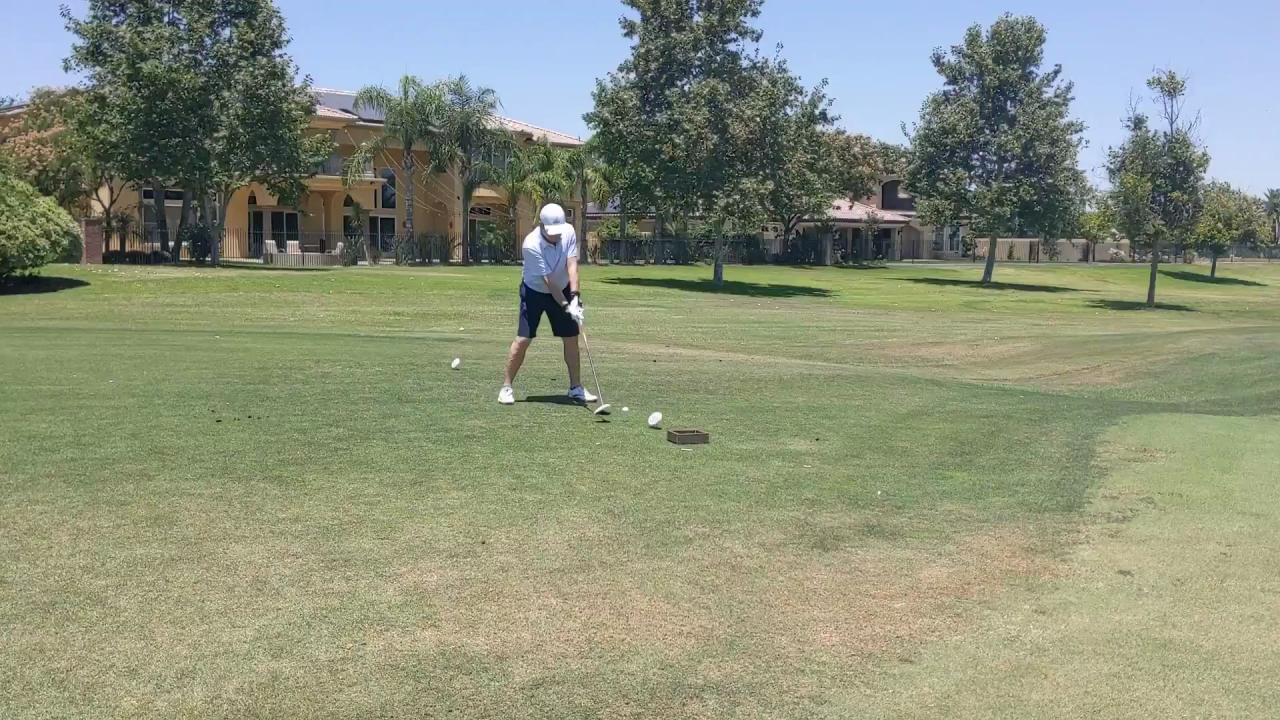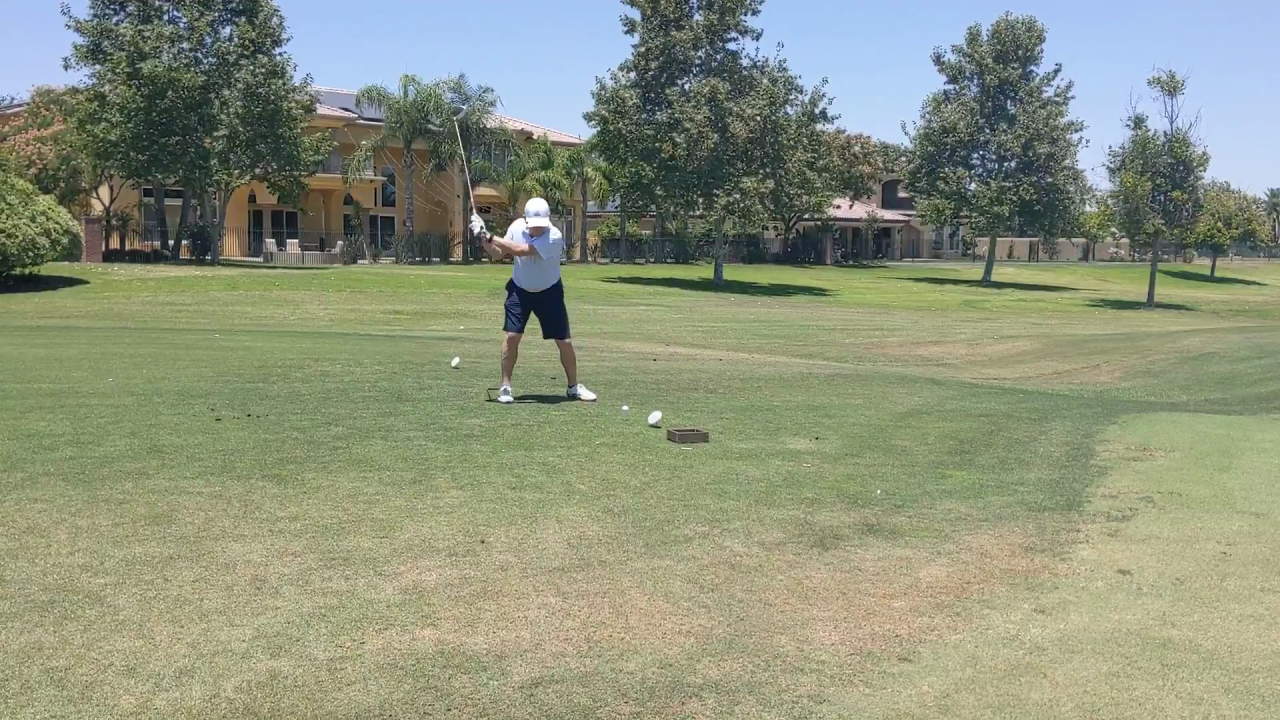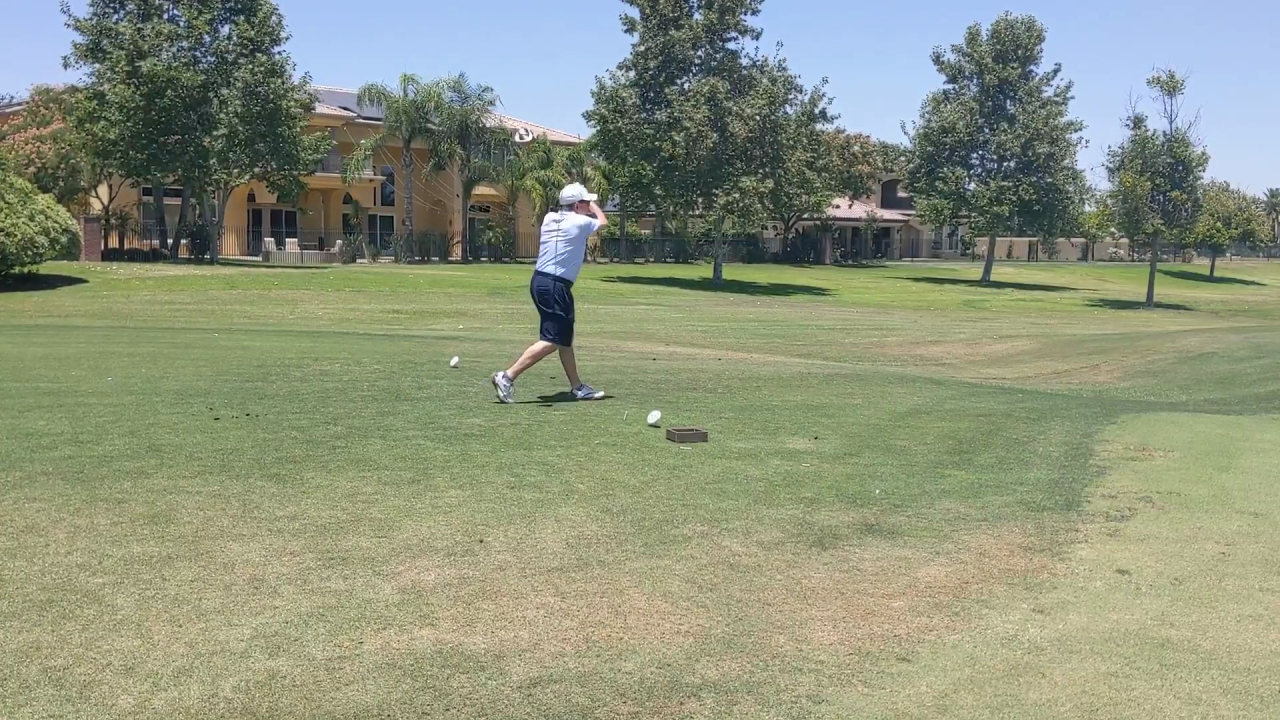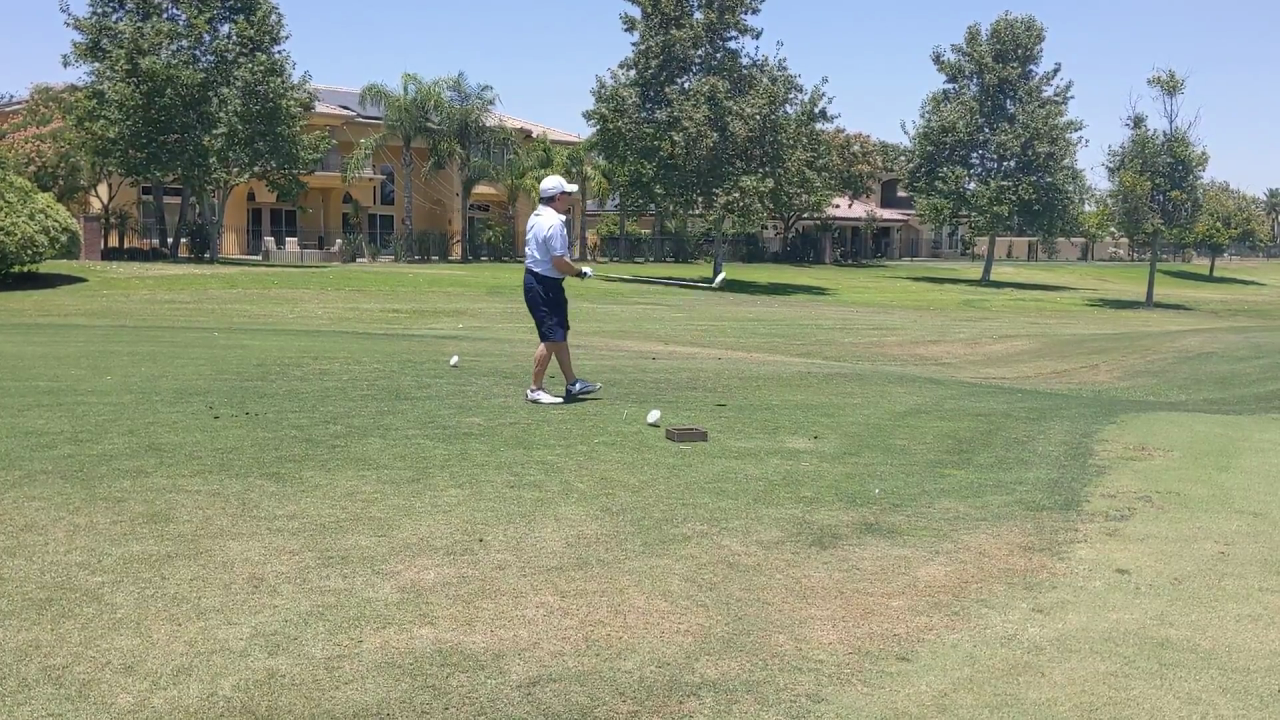
dt=1s
person 1, frame 1
left shoulder: (569, 232)
right shoulder: (531, 245)
left elbow: (572, 266)
right elbow: (548, 280)
left wrist: (575, 296)
right wrist: (566, 305)
left hip: (562, 290)
right hip: (534, 293)
left knee: (571, 338)
right knee: (523, 339)
left ankle: (575, 387)
right ankle: (507, 386)
person 1, frame 2
left shoulder: (554, 237)
right shoulder: (517, 227)
left elbow: (519, 251)
right elbow: (497, 254)
left wrist: (489, 237)
right wrist: (483, 236)
left hip: (549, 293)
right hip: (519, 291)
left knee: (564, 341)
right knee: (512, 336)
left ankle: (574, 386)
right ankle: (505, 386)
person 1, frame 3
left shoulder: (550, 219)
right shoulder: (579, 223)
right elbow: (602, 222)
left wrist: (589, 204)
right wrist: (593, 204)
left hip: (542, 282)
right hip: (554, 287)
left knee: (565, 338)
right knee: (551, 341)
left ankle: (577, 387)
right ankle: (507, 377)
person 1, frame 4
left shoulder: (537, 217)
right shoulder: (553, 223)
right elbow: (559, 262)
left wrist: (573, 269)
right wrist: (579, 271)
left hip: (539, 281)
right hip: (544, 285)
left knee: (560, 334)
right knee: (550, 338)
left ankle: (572, 383)
right ankle: (535, 389)
